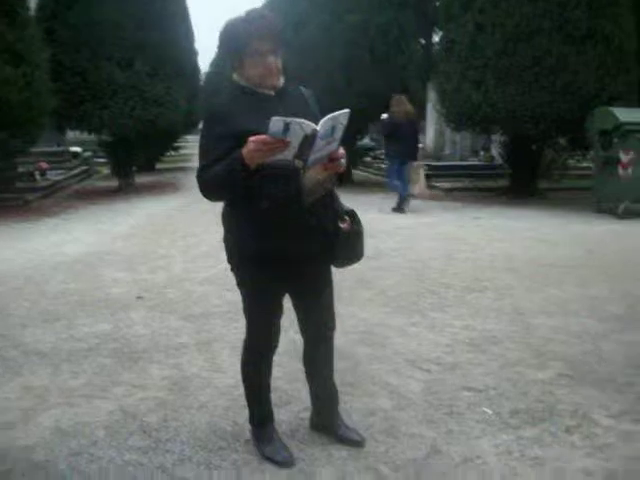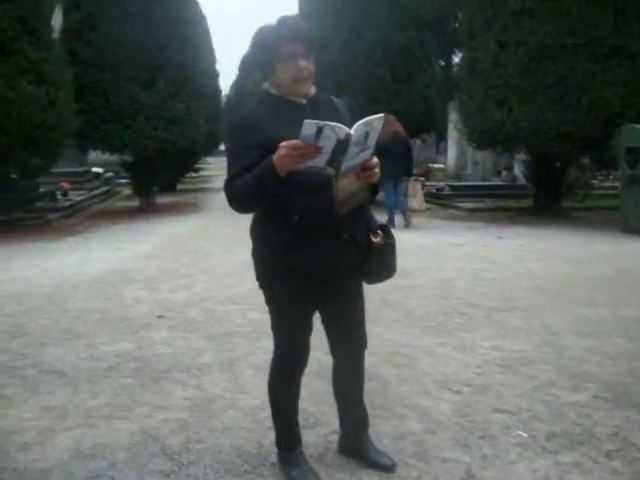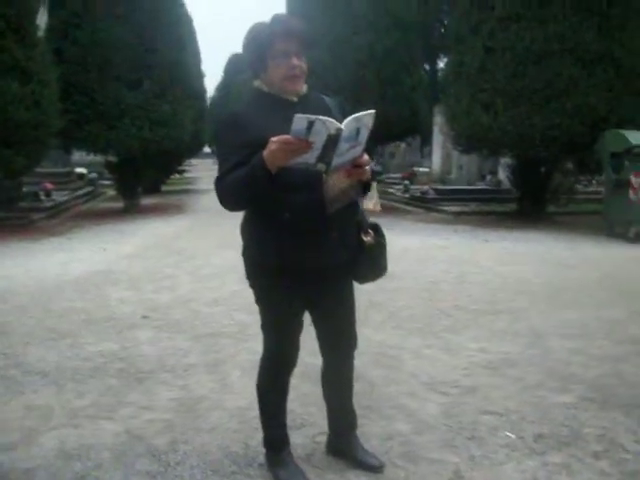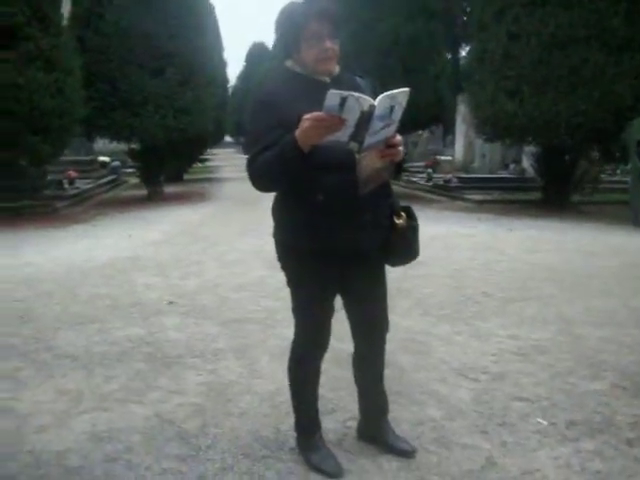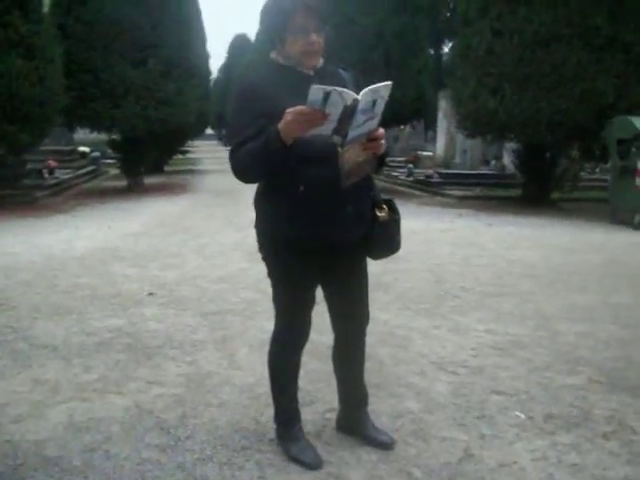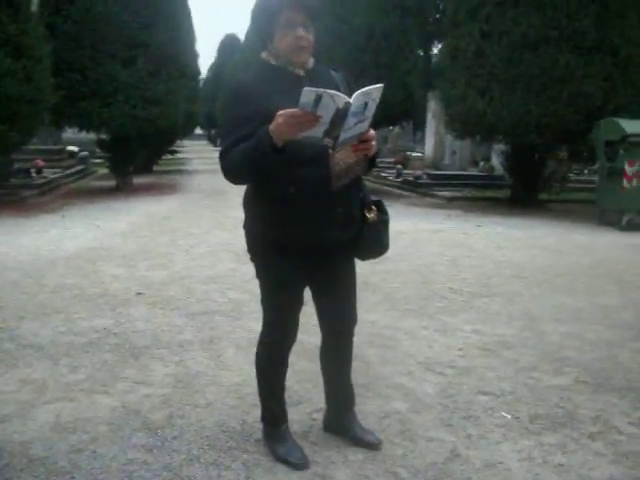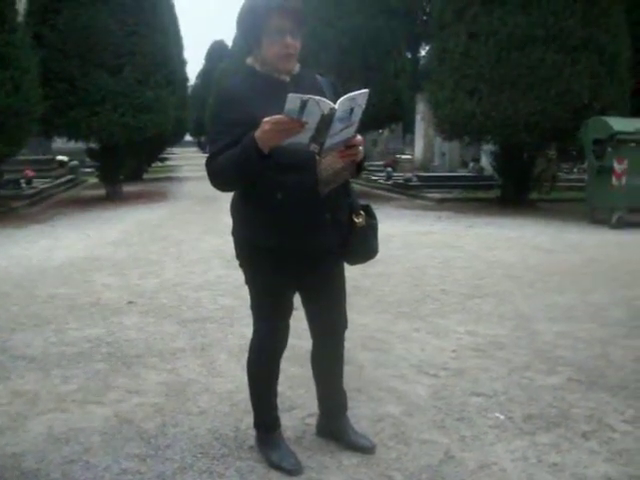
dt=0.7s
person 1, frame 1
left shoulder: (301, 97)
right shoulder: (224, 109)
left elbow: (322, 154)
right elbow: (210, 185)
left wrist: (336, 161)
right wrist: (245, 159)
left hip: (310, 240)
right hip: (259, 249)
left knee: (320, 330)
right knee: (262, 337)
left ankle: (326, 413)
right ankle: (262, 427)
person 1, frame 2
left shoulder: (334, 108)
right shoulder: (252, 120)
left elbow: (356, 169)
right elbow: (238, 196)
left wrist: (370, 172)
right wrist: (276, 167)
left hip: (342, 256)
right hip: (288, 263)
left knee: (351, 349)
right knee: (291, 356)
left ankle: (355, 435)
person 1, frame 3
left shoulder: (325, 107)
right shoulder: (243, 117)
left elbow: (349, 169)
right elbow: (229, 194)
left wrist: (360, 171)
right wrist: (267, 163)
left hip: (332, 255)
right hip: (278, 263)
left knee: (341, 349)
right knee: (280, 355)
left ankle: (342, 435)
person 1, frame 4
left shoulder: (356, 87)
right shoulder: (274, 95)
left elbow: (379, 151)
right elbow: (261, 174)
left wrist: (394, 152)
right wrist: (300, 141)
left hip: (364, 237)
right hip: (309, 244)
left knee: (373, 332)
right knee: (312, 338)
left ankle: (374, 421)
right ankle: (308, 436)
person 1, frame 5
left shoulder: (338, 79)
right shoulder: (256, 84)
left elbow: (361, 144)
right elbow: (243, 165)
left wrist: (375, 145)
right wrist: (283, 134)
left hip: (346, 230)
right hip: (291, 236)
left knee: (353, 325)
right knee: (292, 330)
left ankle: (354, 413)
right ankle: (288, 427)
person 1, frame 6
left shoulder: (330, 80)
right shoulder: (247, 85)
left elbow: (350, 147)
right elbow: (234, 167)
left wrist: (366, 147)
right wrist: (274, 136)
left hip: (335, 231)
right hip: (280, 238)
left knee: (341, 326)
right knee: (279, 331)
left ankle: (340, 413)
right ankle: (274, 427)
person 1, frame 7
left shoulder: (315, 85)
right shoulder: (234, 91)
left elbow: (338, 150)
right elbow: (220, 174)
left wrist: (353, 152)
right wrist: (260, 143)
left hip: (323, 237)
right hip: (268, 244)
left knee: (331, 331)
right knee: (270, 337)
left ankle: (334, 419)
right ankle: (267, 433)
